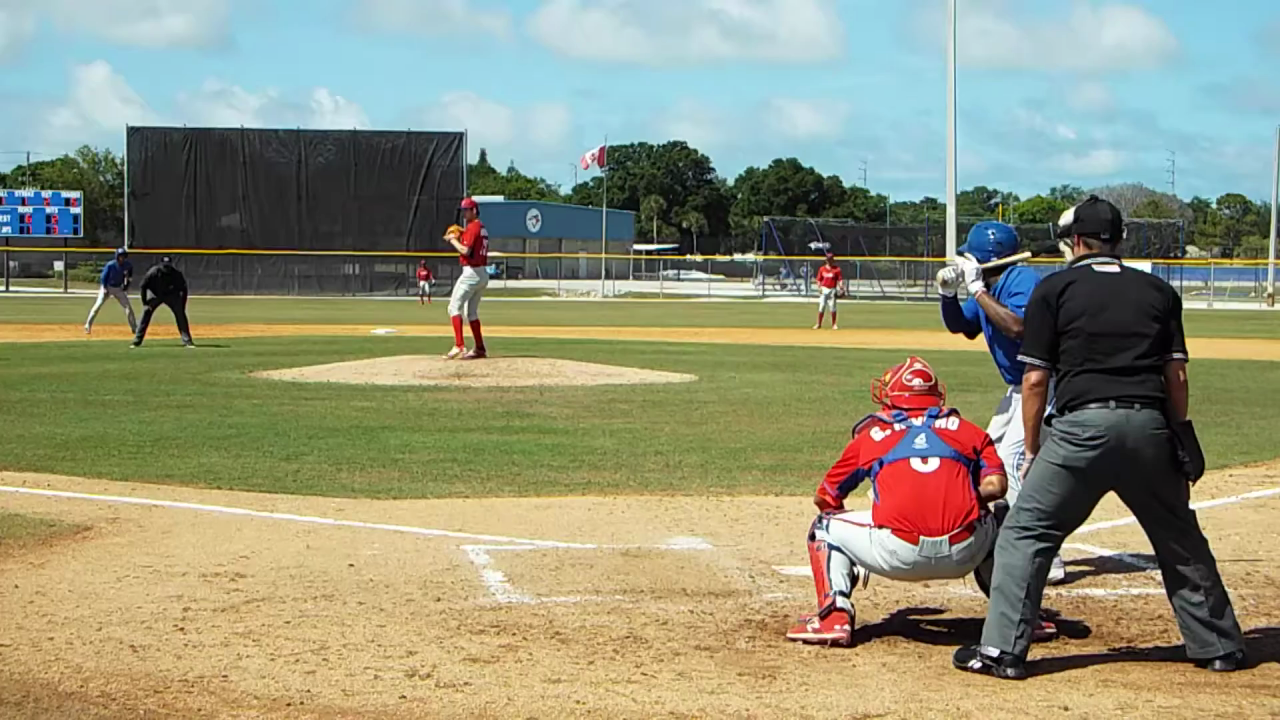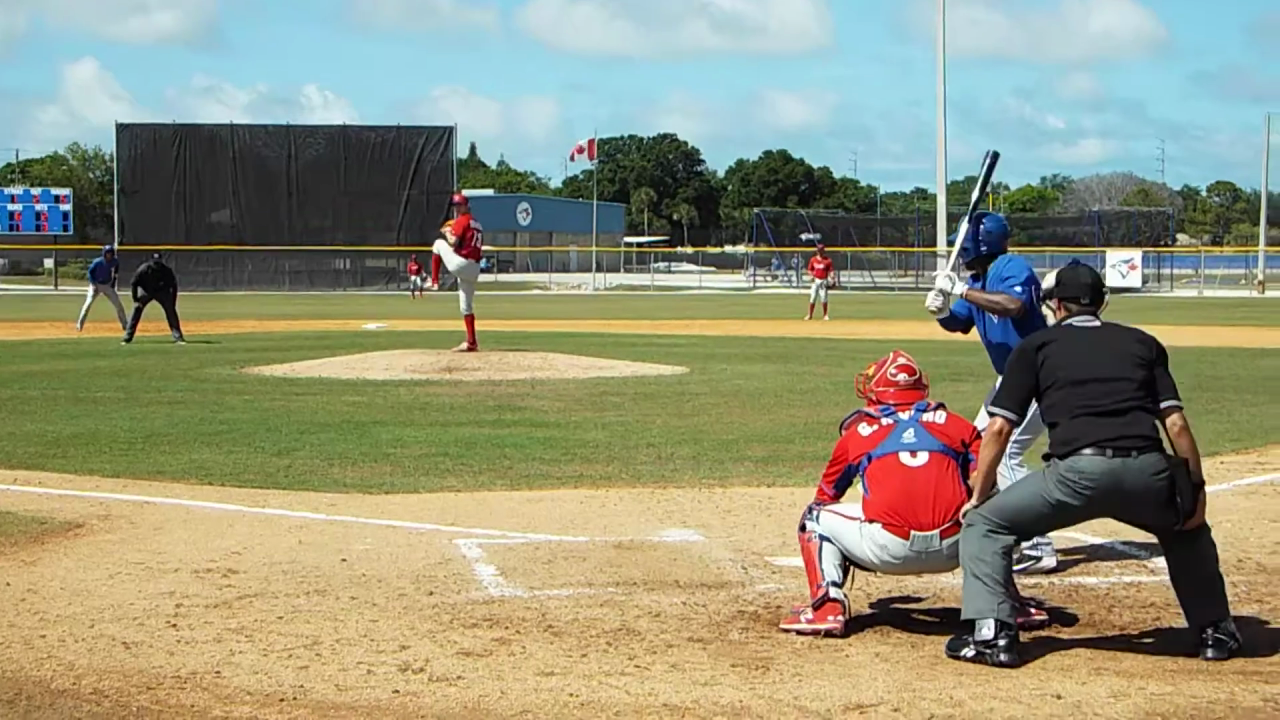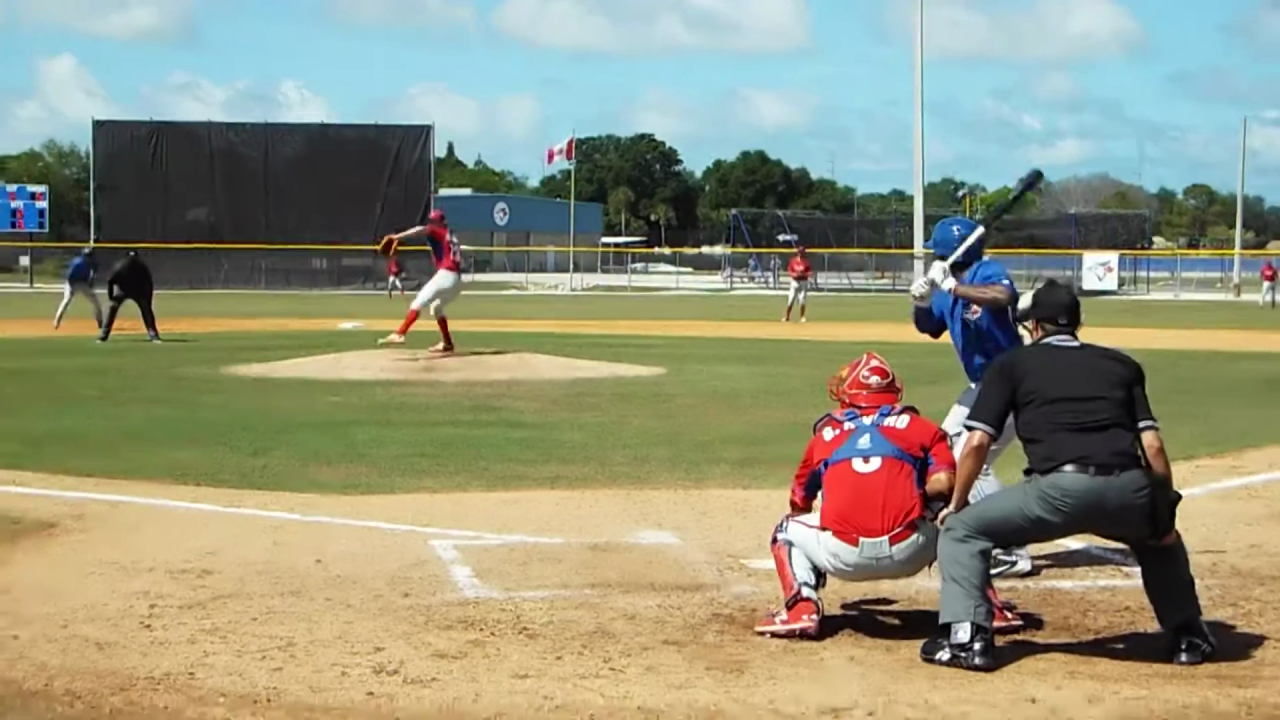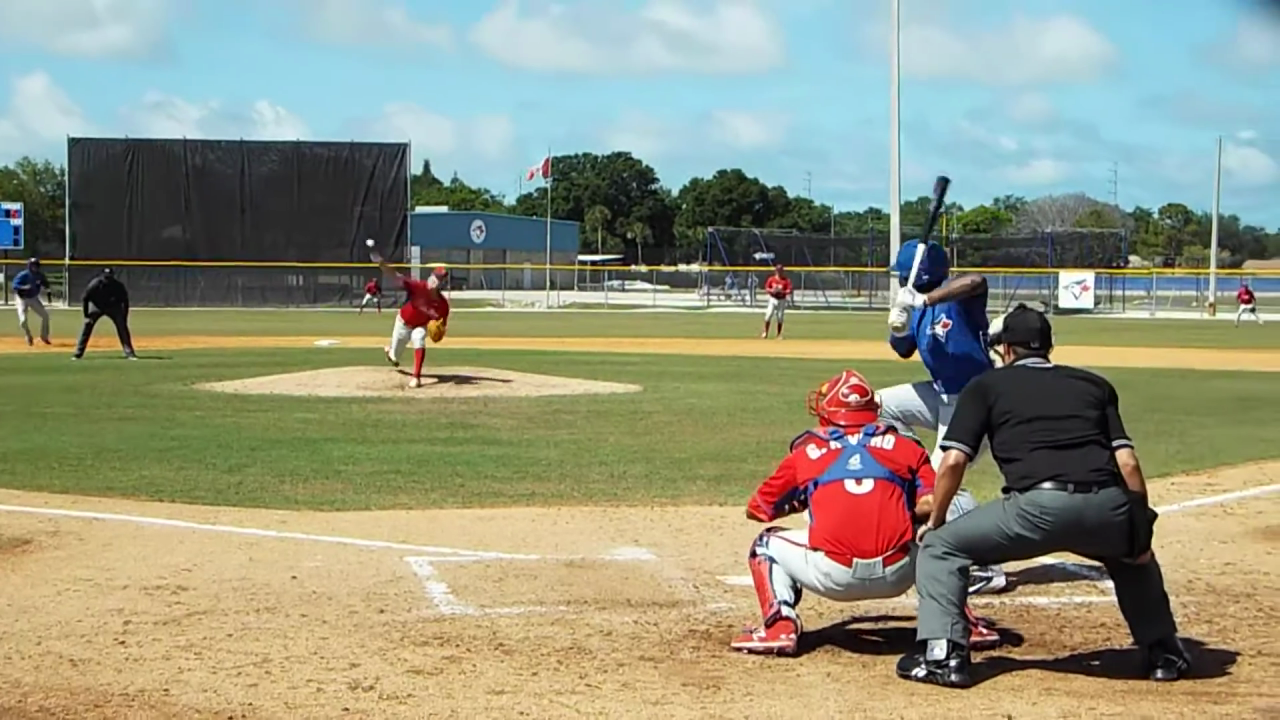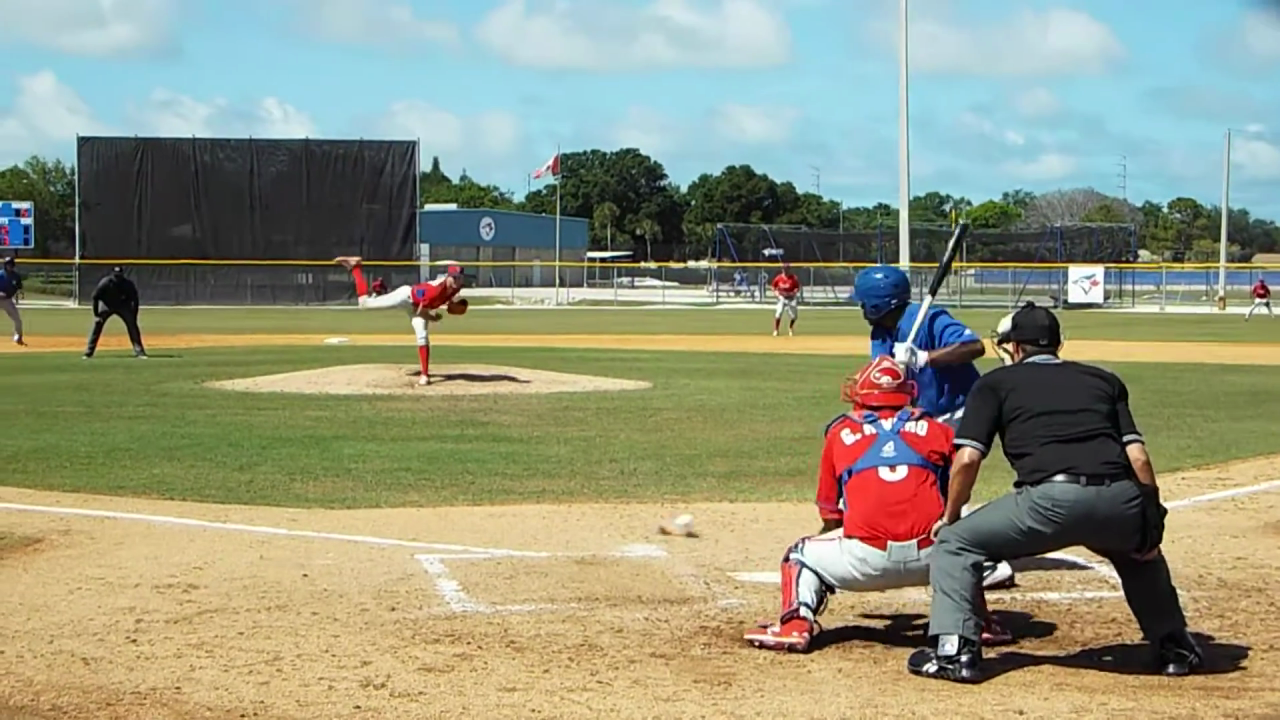
dt=0.4s
person 1, frame 1
left shoulder: (1054, 288)
right shoulder: (1159, 291)
left elbow: (1035, 379)
right elbow: (1176, 378)
left wrist: (1033, 450)
right wrist: (1177, 446)
left hip: (1083, 426)
right hip: (1148, 427)
left knee: (1026, 533)
right knee: (1180, 539)
left ankle: (1001, 650)
right ankle: (1220, 646)
person 1, frame 2
left shoulder: (1036, 346)
right shoulder: (1143, 342)
left elbow: (998, 427)
right elbow: (1176, 425)
left wrist: (977, 496)
right wrist: (1195, 490)
left hip: (1078, 470)
right hip: (1147, 472)
left knee: (984, 524)
right knee: (1187, 528)
left ankle: (991, 635)
right ankle: (1216, 631)
person 1, frame 3
left shoulder: (1012, 363)
right shoulder: (1121, 363)
left elbow: (977, 442)
right elbow: (1153, 445)
left wrist: (955, 505)
right wrist: (1165, 511)
left hip: (1059, 489)
right hip: (1128, 492)
left knee: (961, 529)
right knee: (1159, 535)
left ankle: (968, 638)
right ankle: (1189, 636)
person 1, frame 4
left shoulder: (987, 385)
right shoulder: (1095, 384)
left elbow: (953, 460)
right elbow: (1128, 463)
left wrist: (934, 523)
right wrist: (1141, 530)
left hip: (1039, 506)
right hip: (1108, 508)
left knee: (940, 546)
right knee: (1133, 553)
left ankle: (944, 656)
right ankle: (1164, 653)
person 1, frame 5
left shoulder: (994, 383)
right shoulder: (1103, 379)
left elbow: (967, 460)
right elbow: (1138, 458)
left wrist: (949, 518)
right wrist: (1151, 525)
left hip: (1052, 500)
right hip: (1121, 501)
left knee: (954, 543)
right knee: (1137, 550)
left ankle: (955, 652)
right ankle: (1175, 648)
person 2, frame 1
left shoulder: (1024, 280)
right shoulder: (988, 287)
left elbow: (1016, 326)
right elbow: (958, 325)
left wrist: (975, 288)
right wrist: (948, 292)
right hip: (1018, 389)
left knee: (1011, 463)
left ankle: (1046, 562)
person 2, frame 2
left shoulder: (1012, 268)
right shoulder: (977, 280)
left elbow: (1013, 306)
right elbow: (959, 324)
left wrist: (960, 291)
right wrist: (942, 310)
left knee: (1002, 454)
left ankle: (1037, 551)
person 2, frame 3
left shoulder: (988, 273)
right shoulder: (951, 285)
left elbow: (1003, 298)
right elbow: (928, 328)
left wrist: (949, 286)
right wrist: (921, 300)
right hip: (980, 387)
left ankle: (1012, 556)
person 2, frame 4
left shoulder: (953, 294)
right shoulder: (913, 305)
left elbow: (977, 281)
right elbow: (901, 350)
left wrist: (922, 301)
right wrist: (899, 328)
right hip: (942, 394)
right knee: (879, 405)
left ankle: (987, 573)
person 2, frame 5
left shoulder: (929, 319)
right shoulder: (881, 332)
left elbow: (974, 349)
left wrist: (922, 359)
left hip: (962, 412)
right hip: (931, 413)
left ankle: (991, 565)
person 3, frame 1
left shoulder: (870, 433)
right shoulder: (968, 430)
left elbow: (824, 498)
right elbow: (994, 486)
left hip: (897, 549)
right hip: (963, 551)
left knee: (824, 527)
right knee: (993, 523)
left ankle: (834, 617)
person 3, frame 2
left shoulder: (858, 429)
right shoulder: (955, 423)
left elbow: (825, 500)
left hip: (888, 544)
right hip: (951, 545)
left knee: (814, 517)
left ankle: (827, 608)
person 3, frame 3
left shoulder: (826, 432)
right shoulder: (923, 427)
left elbow: (799, 503)
right elbow: (943, 484)
left hip: (844, 553)
right hip: (909, 549)
left knee: (787, 530)
left ankle: (801, 608)
person 3, frame 4
left shoulder: (806, 450)
right shoulder: (906, 447)
left elbow: (757, 510)
right elbow: (930, 506)
left wrist: (794, 505)
left hip: (834, 572)
right hip: (897, 571)
left knee: (766, 545)
left ankle: (780, 627)
person 3, frame 5
left shoulder: (841, 431)
right shoulder: (937, 430)
left elbow: (828, 517)
left hip: (866, 556)
right hip: (929, 554)
left knee: (801, 556)
left ankle: (794, 626)
